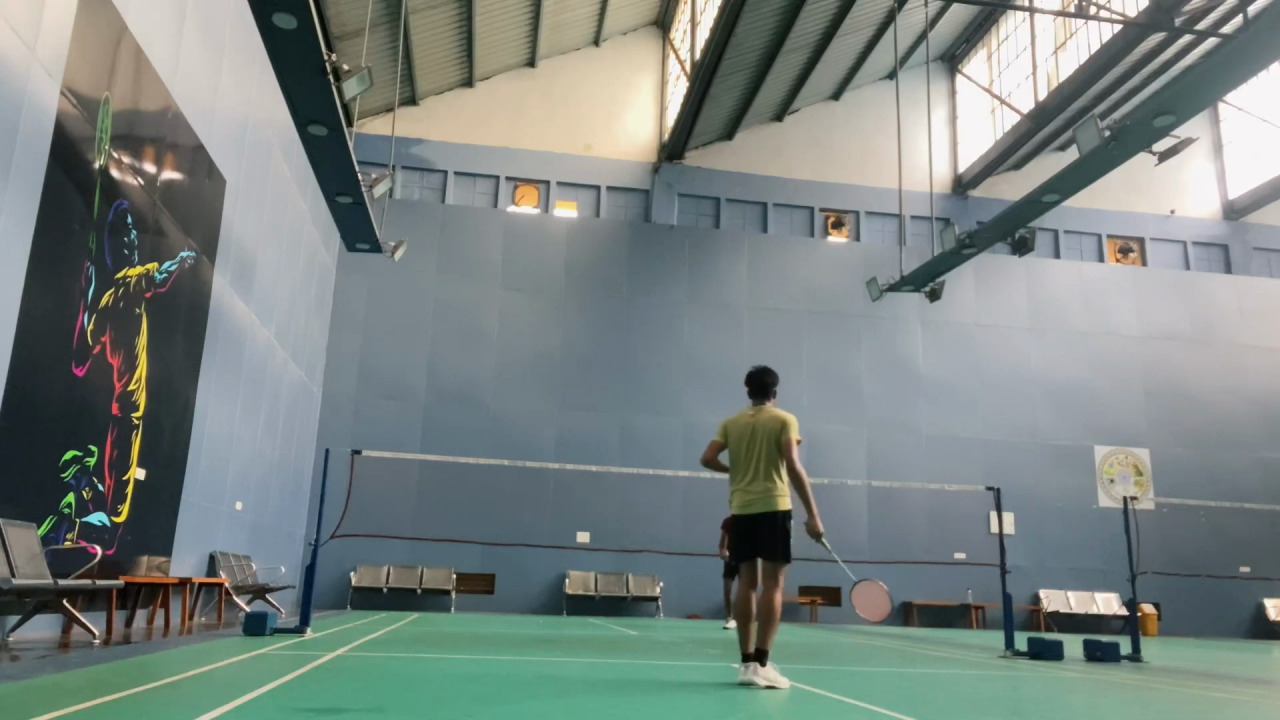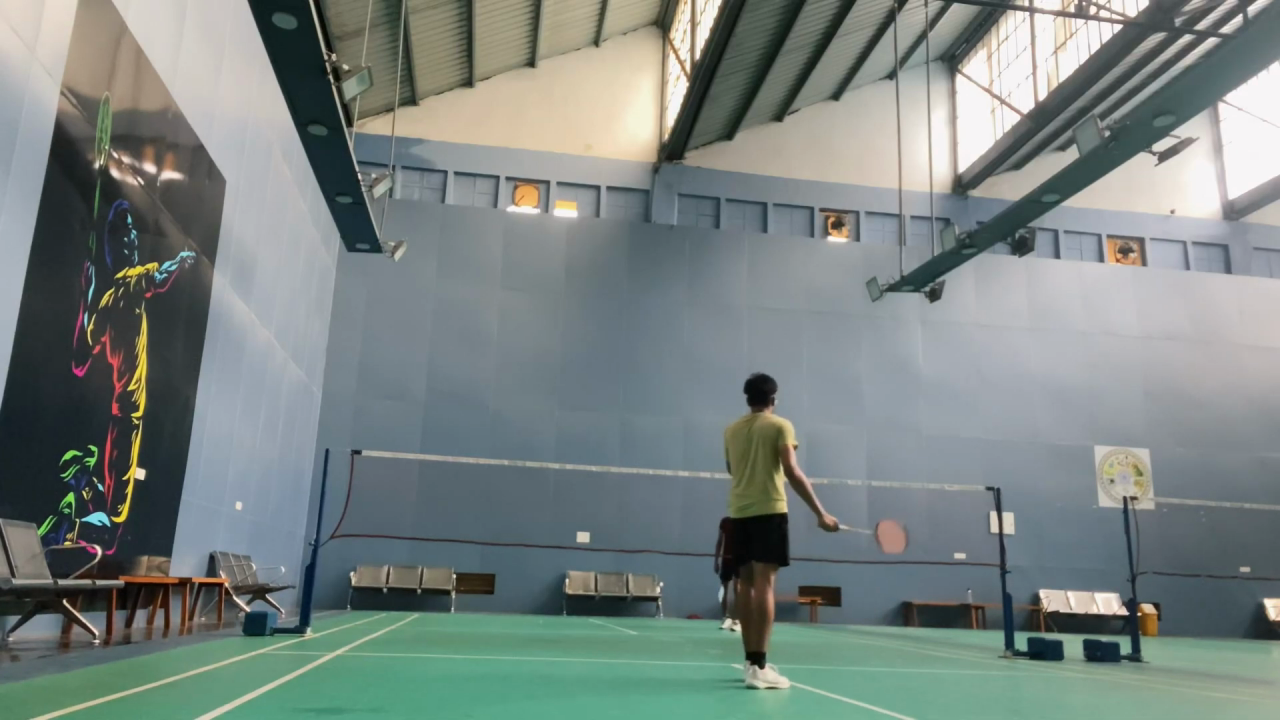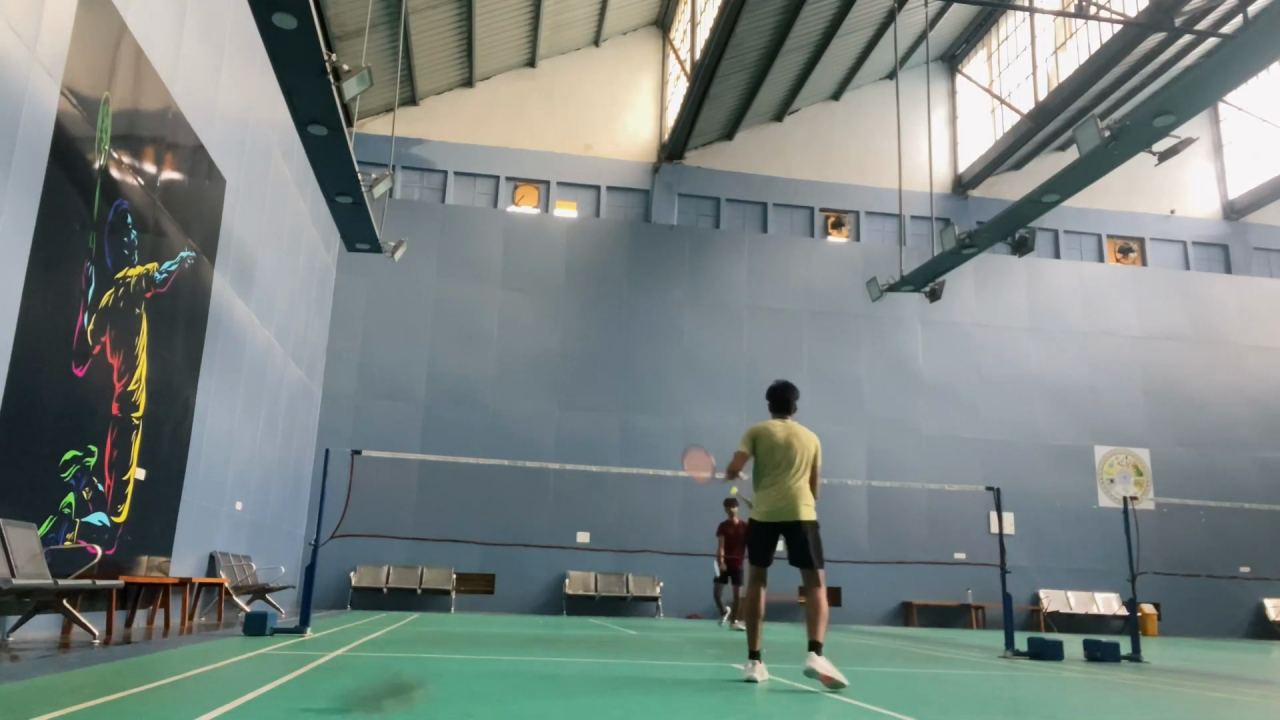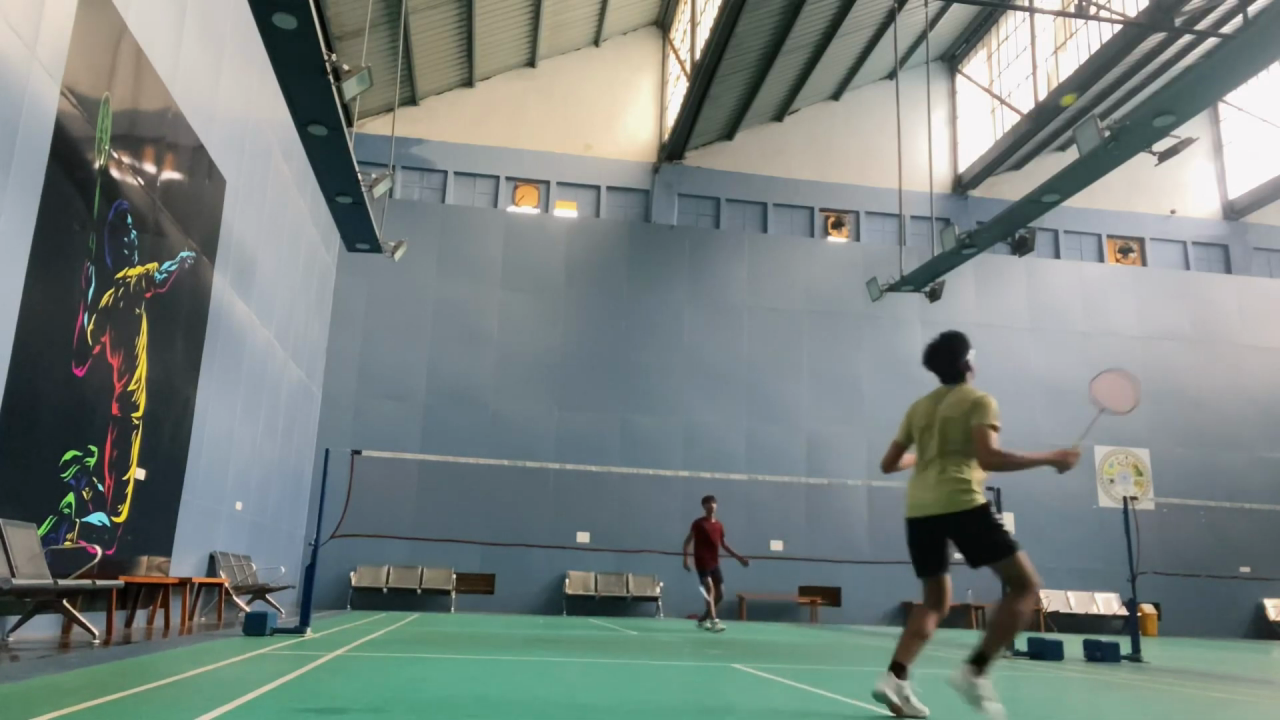
dt=1s
person 1, frame 1
left shoulder: (138, 278)
right shoulder: (106, 290)
left elbow: (159, 276)
right elbow: (81, 355)
left wrist: (177, 263)
right wrist: (85, 300)
left hip: (129, 395)
left knee: (120, 473)
left ankle: (110, 536)
person 1, frame 2
left shoulder: (138, 278)
right shoulder: (107, 289)
left elbow: (159, 276)
right elbow: (81, 357)
left wrist: (178, 263)
right wrist: (86, 299)
left hip: (129, 394)
left knee: (120, 468)
left ankle: (111, 532)
person 1, frame 3
left shoulder: (138, 277)
right shoulder: (103, 288)
left elbow: (158, 277)
right elbow: (81, 357)
left wrist: (177, 264)
right wrist: (86, 299)
left hip: (128, 393)
left knee: (120, 469)
left ankle: (111, 531)
person 1, frame 4
left shoulder: (138, 277)
right shoulder: (102, 288)
left elbow: (159, 276)
right elbow: (81, 356)
left wrist: (177, 264)
right wrist: (86, 301)
left hip: (129, 393)
left knee: (121, 469)
left ankle: (112, 531)
person 2, frame 1
left shoulder: (731, 423)
right shoulder: (784, 420)
left elbow: (707, 459)
right elbow: (793, 468)
right wrist: (812, 514)
left hip: (740, 510)
right hip: (773, 508)
left knee: (747, 583)
right knee: (773, 584)
left ankle: (747, 663)
right ankle: (761, 664)
person 2, frame 2
left shoulder: (732, 430)
right shoulder: (780, 426)
right elbow: (792, 473)
right wrist: (821, 513)
left hip: (738, 513)
right hip: (769, 512)
left knee: (747, 583)
right knee: (765, 585)
left ankle: (752, 661)
right ankle: (758, 666)
person 2, frame 3
left shoulder: (756, 432)
right shoulder: (810, 438)
left elbow: (733, 471)
left wrist: (729, 475)
left hip: (763, 515)
right hip: (801, 513)
left knee: (757, 582)
right knee: (815, 585)
left ankle: (753, 660)
right ankle: (815, 653)
person 2, frame 4
left shoulder: (917, 408)
right shoulder: (978, 401)
left elbow: (888, 463)
right elbow: (989, 458)
right wrist: (1051, 458)
left hip: (920, 511)
right hip: (961, 504)
left knee: (936, 604)
right knee: (1024, 590)
left ankle: (895, 678)
right ankle: (974, 671)
